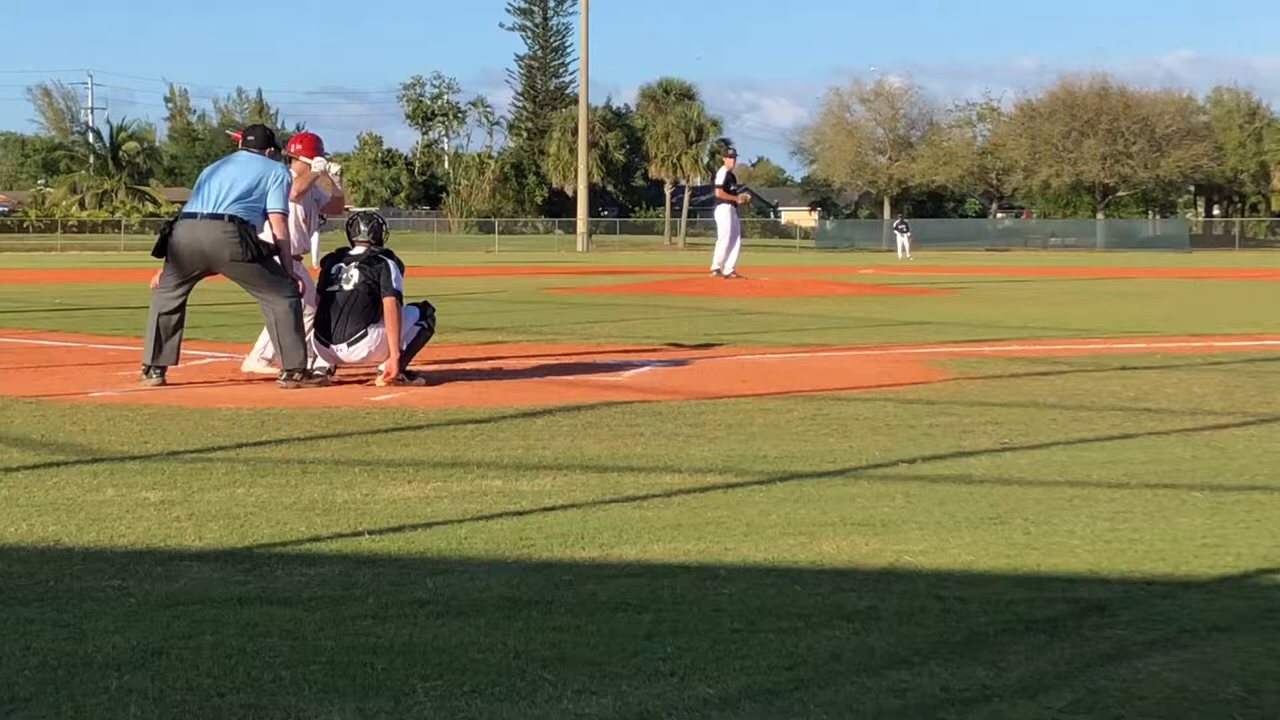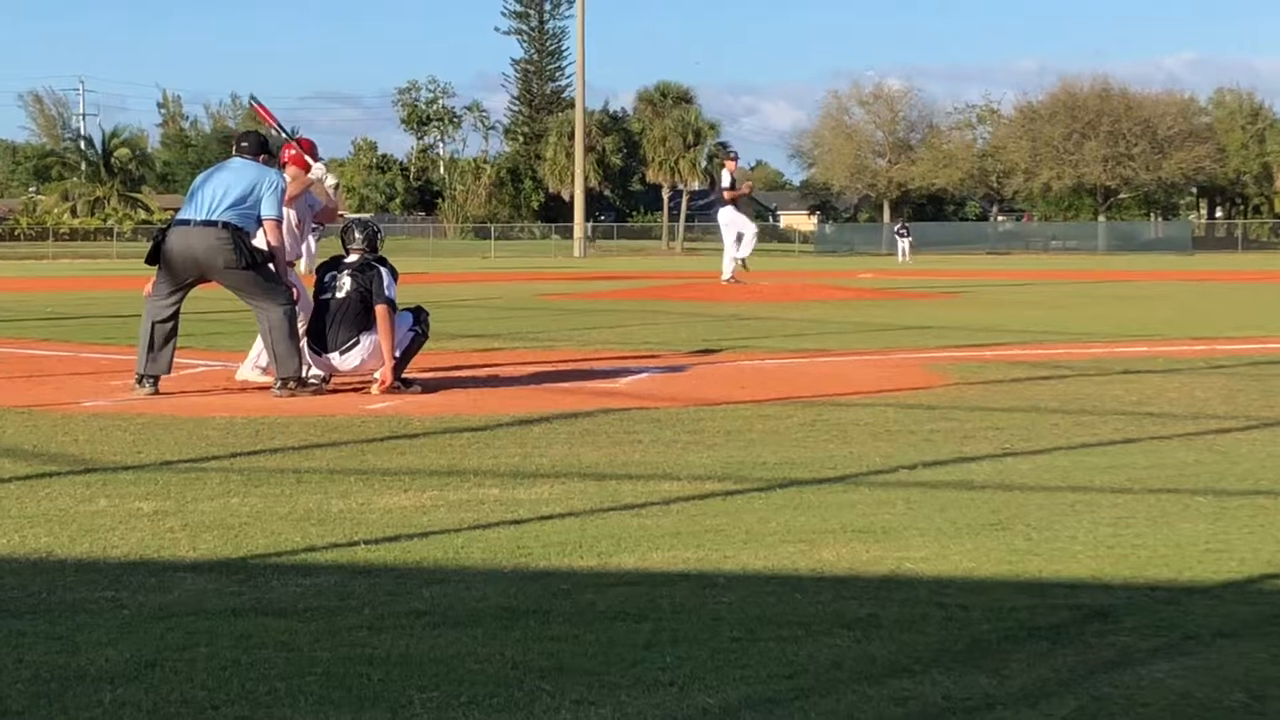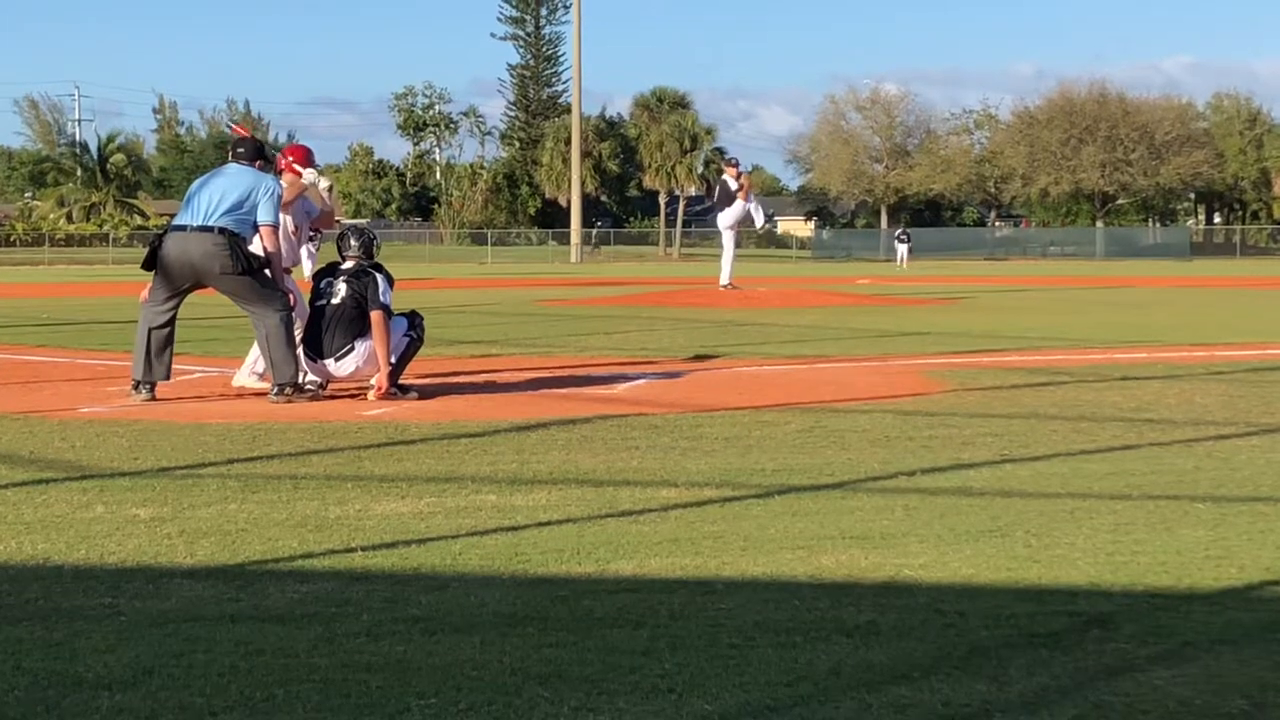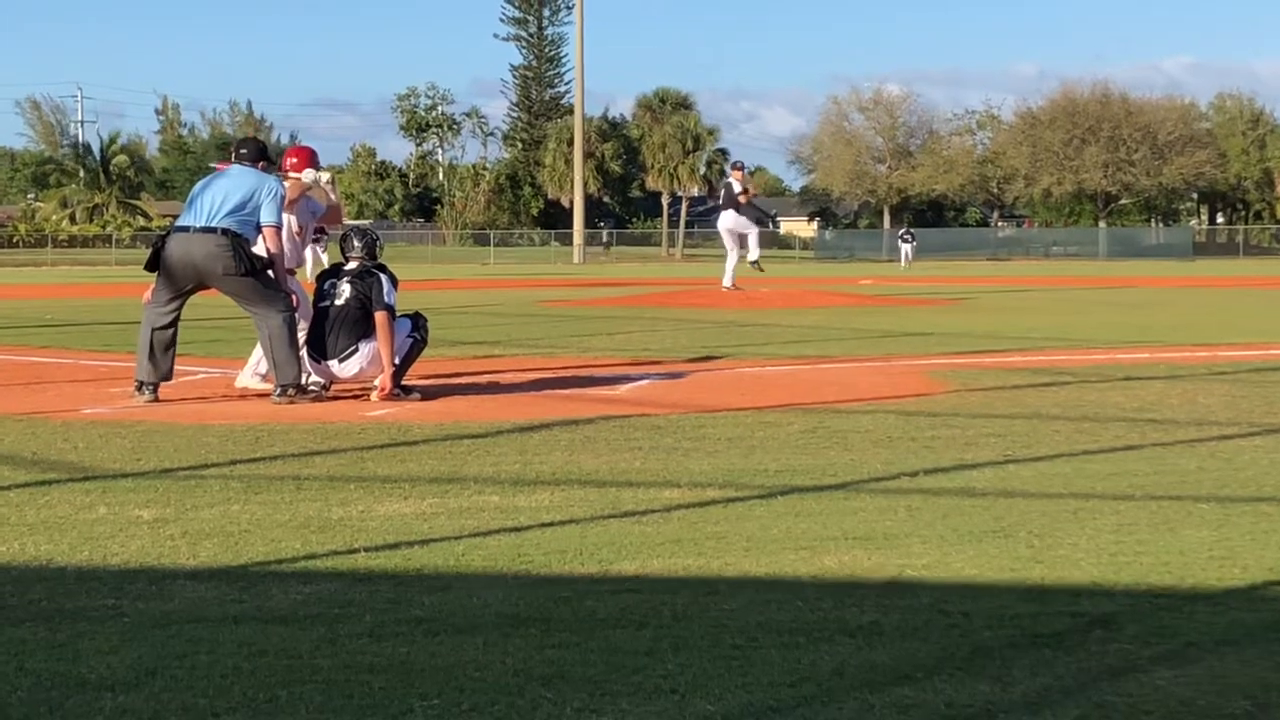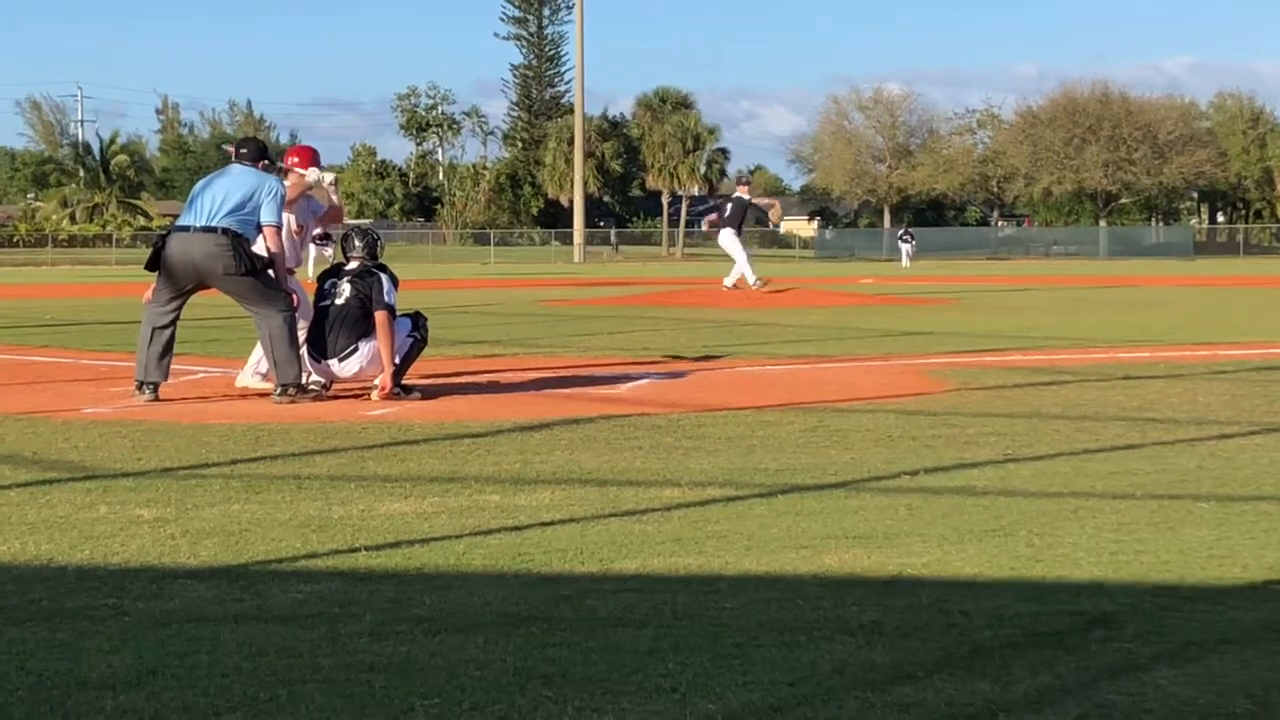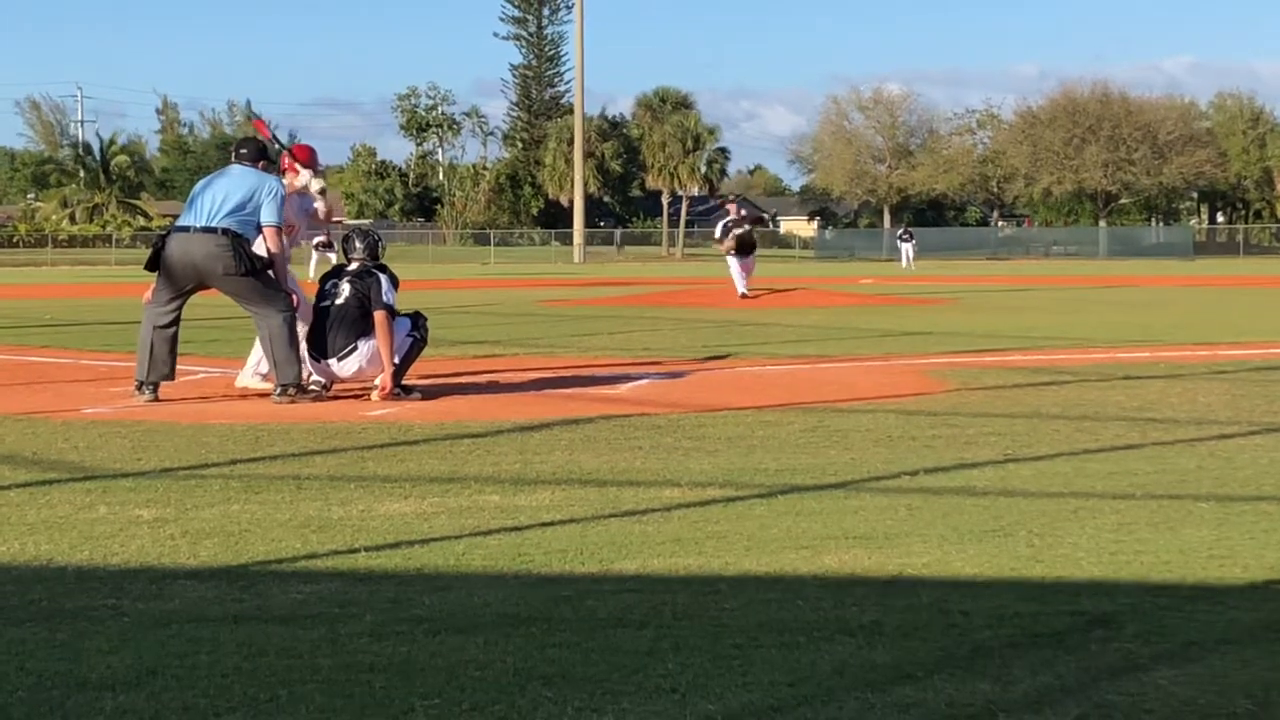
dt=0.3s
person 1, frame 1
left shoulder: (214, 167)
right shoulder: (276, 170)
right elbow: (277, 224)
left wrist: (169, 265)
right wrist: (288, 271)
left hip: (184, 232)
right hip: (227, 235)
left knee: (166, 294)
right knee: (283, 293)
left ankle: (153, 369)
right ankle: (293, 371)
person 1, frame 2
left shoulder: (207, 174)
right shoulder: (270, 176)
right elbow: (272, 231)
left wrist: (162, 273)
right wrist: (282, 278)
left hip: (177, 240)
right hip: (220, 242)
left knee: (159, 302)
right knee: (278, 301)
left ankle: (146, 379)
right ankle: (288, 380)
person 1, frame 3
left shoulder: (203, 179)
right shoulder: (266, 182)
right elbow: (269, 237)
left wrist: (158, 278)
right wrist: (280, 284)
left hip: (174, 246)
right hip: (218, 247)
left knee: (155, 307)
right knee: (275, 307)
left ankle: (143, 384)
right ankle: (285, 386)
person 1, frame 4
left shoulder: (206, 181)
right shoulder: (269, 183)
right elbow: (271, 238)
left wrist: (161, 279)
right wrist: (283, 285)
left hip: (177, 247)
right hip: (220, 249)
left knee: (158, 309)
right knee: (277, 308)
left ankle: (146, 385)
right ankle: (288, 386)
person 1, frame 5
left shoulder: (207, 180)
right shoulder: (269, 183)
right elbow: (271, 238)
left wrist: (161, 279)
right wrist: (282, 284)
left hip: (177, 246)
right hip: (220, 248)
left knee: (158, 308)
right knee: (277, 307)
left ankle: (146, 385)
right ankle: (288, 386)
person 1, frame 6
left shoulder: (207, 181)
right shoulder: (269, 183)
right elbow: (272, 238)
left wrist: (161, 279)
right wrist: (283, 285)
left hip: (177, 246)
right hip: (220, 249)
left knee: (158, 309)
right knee: (278, 307)
left ankle: (146, 385)
right ankle: (288, 386)
person 2, frame 1
left shoulder: (312, 187)
left elbow: (336, 207)
right elbow: (294, 192)
left wrist: (335, 180)
right wrist: (317, 171)
left hip: (293, 261)
right hip: (274, 258)
left knee: (310, 307)
right ankle: (257, 359)
person 2, frame 2
left shoulder: (305, 193)
left elbow: (329, 216)
right elbow: (286, 197)
left wrist: (330, 191)
right wrist: (313, 177)
left hip: (286, 267)
left knee: (304, 315)
left ankle: (301, 366)
right ankle: (252, 369)
person 2, frame 3
left shoulder: (303, 200)
left elbow: (326, 222)
right elbow: (282, 202)
left wrist: (325, 195)
right wrist: (306, 182)
left hip: (283, 273)
left knee: (301, 322)
right ankle: (249, 374)
person 2, frame 4
left shoulder: (308, 201)
right elbow: (286, 201)
left wrist: (329, 189)
right wrist: (306, 181)
left hip: (287, 274)
left knee: (305, 322)
left ankle: (301, 373)
right ankle: (251, 375)
person 2, frame 5
left shoulder: (308, 201)
left elbow: (335, 217)
right elbow: (284, 199)
left wrist: (332, 190)
right wrist: (309, 181)
left hip: (286, 273)
left knee: (305, 321)
left ankle: (301, 371)
right ankle: (251, 374)
person 2, frame 6
left shoulder: (303, 198)
left elbow: (324, 218)
left wrist: (320, 196)
right wrist: (297, 184)
left knee: (304, 314)
left ankle: (303, 369)
right ankle: (252, 375)
person 3, frame 1
left shoulder: (331, 261)
right shoulder: (384, 262)
left elbow: (320, 304)
right elbow: (391, 307)
right wrist: (395, 356)
left hip: (323, 348)
right hip: (360, 347)
right knee: (424, 313)
left ankle: (323, 366)
right ankle: (393, 371)
person 3, frame 2
left shoulder: (326, 269)
right shoulder: (377, 269)
right elbow: (383, 314)
right wrist: (390, 364)
left hip: (317, 357)
right hip: (353, 354)
right knee: (418, 317)
right ankle: (390, 379)
person 3, frame 3
left shoulder: (323, 275)
right shoulder: (373, 276)
right elbow: (378, 320)
right wrist: (385, 370)
left hip: (312, 364)
right hip: (348, 361)
right knee: (413, 322)
left ankle: (314, 381)
right ankle: (386, 384)
person 3, frame 4
left shoulder: (326, 277)
right shoulder: (377, 277)
right elbow: (383, 321)
right wrist: (389, 371)
left hip: (316, 364)
right hip: (352, 361)
right knee: (416, 323)
right ankle: (390, 386)
person 3, frame 5
left shoulder: (328, 276)
right shoulder: (377, 277)
right elbow: (383, 321)
right wrist: (389, 370)
left hip: (316, 364)
right hip: (352, 362)
right knee: (416, 323)
left ankle: (319, 381)
right ankle: (389, 385)
person 3, frame 6
left shoulder: (330, 277)
right shoulder: (377, 276)
right elbow: (382, 320)
right wrist: (389, 370)
left hip: (316, 364)
right hip: (351, 361)
right knee: (416, 323)
left ankle: (320, 381)
right ankle: (390, 385)
